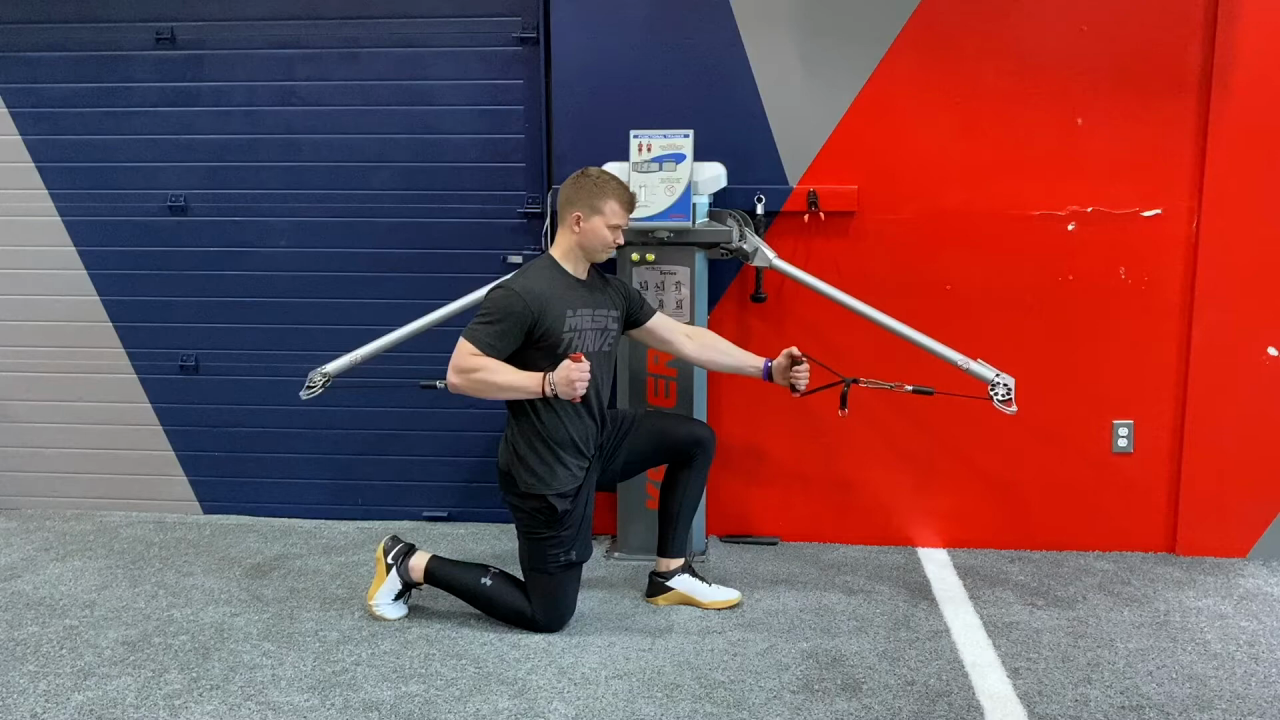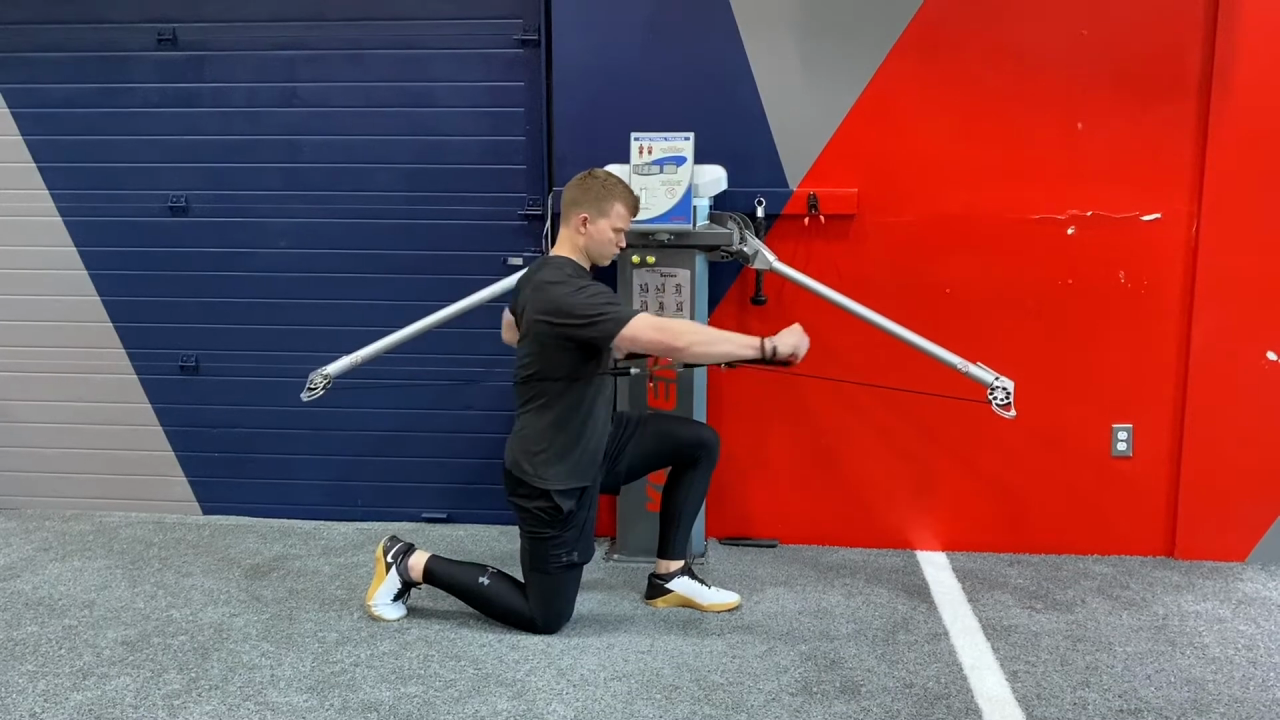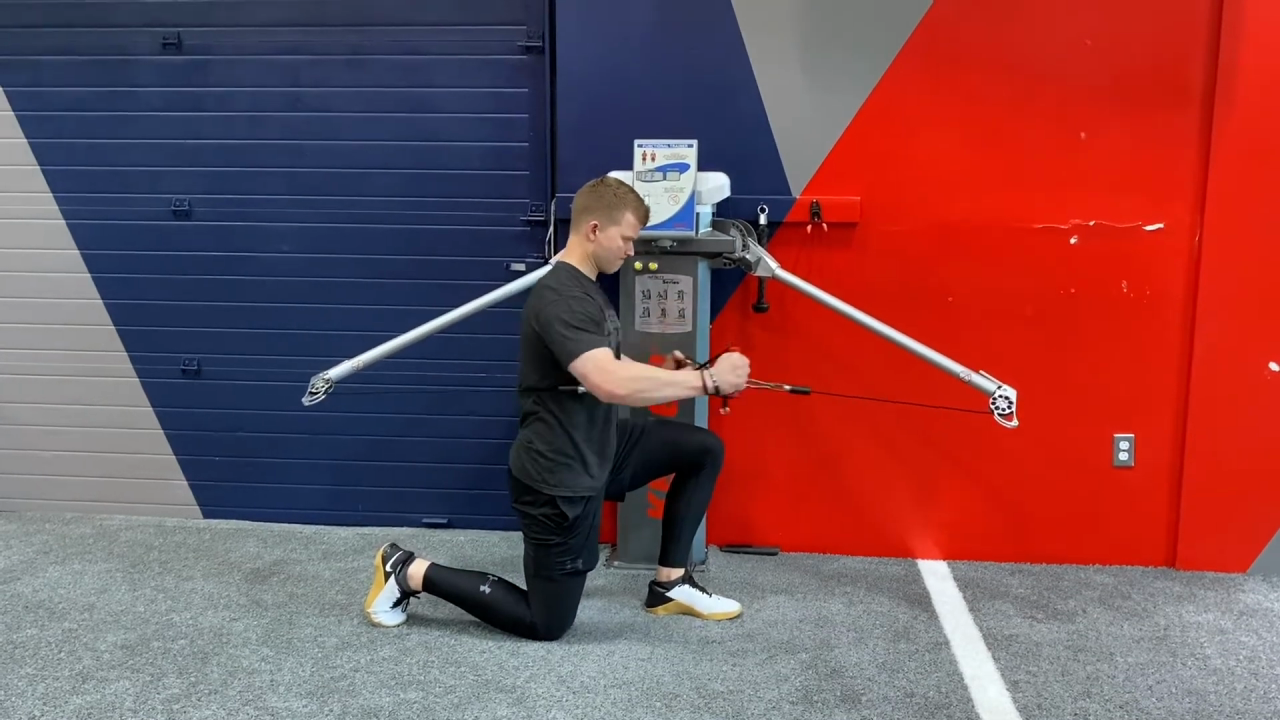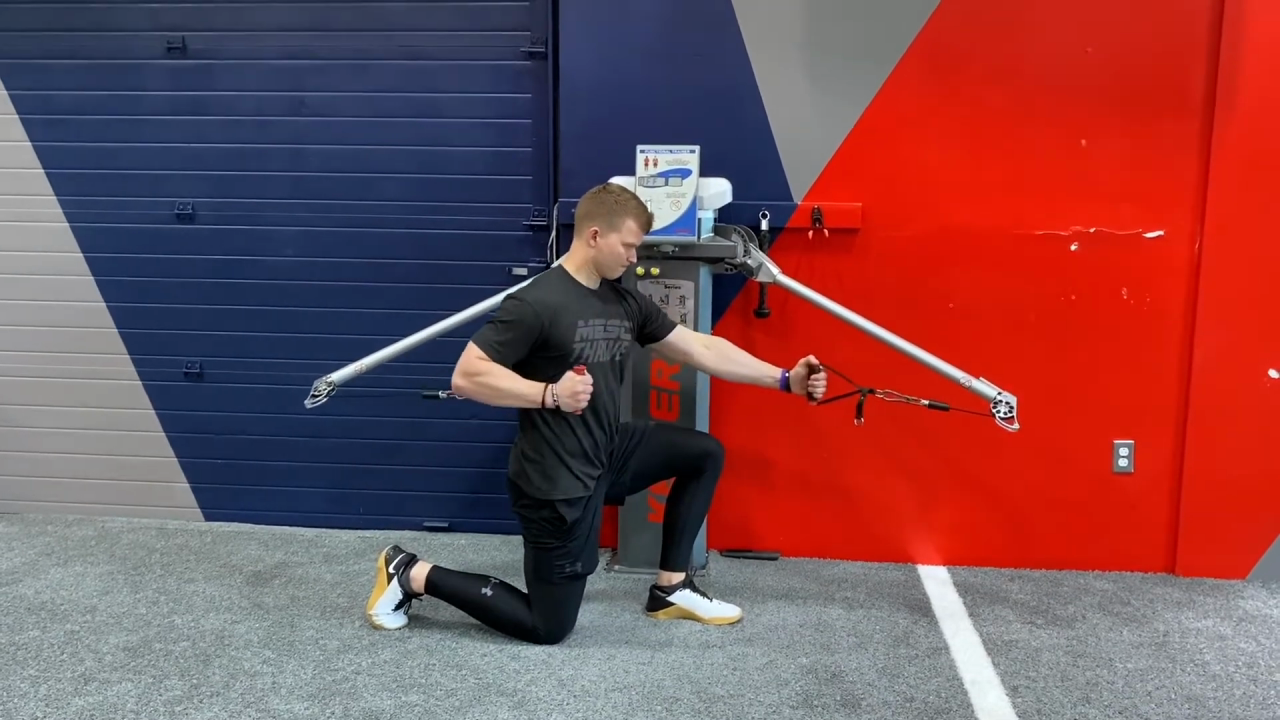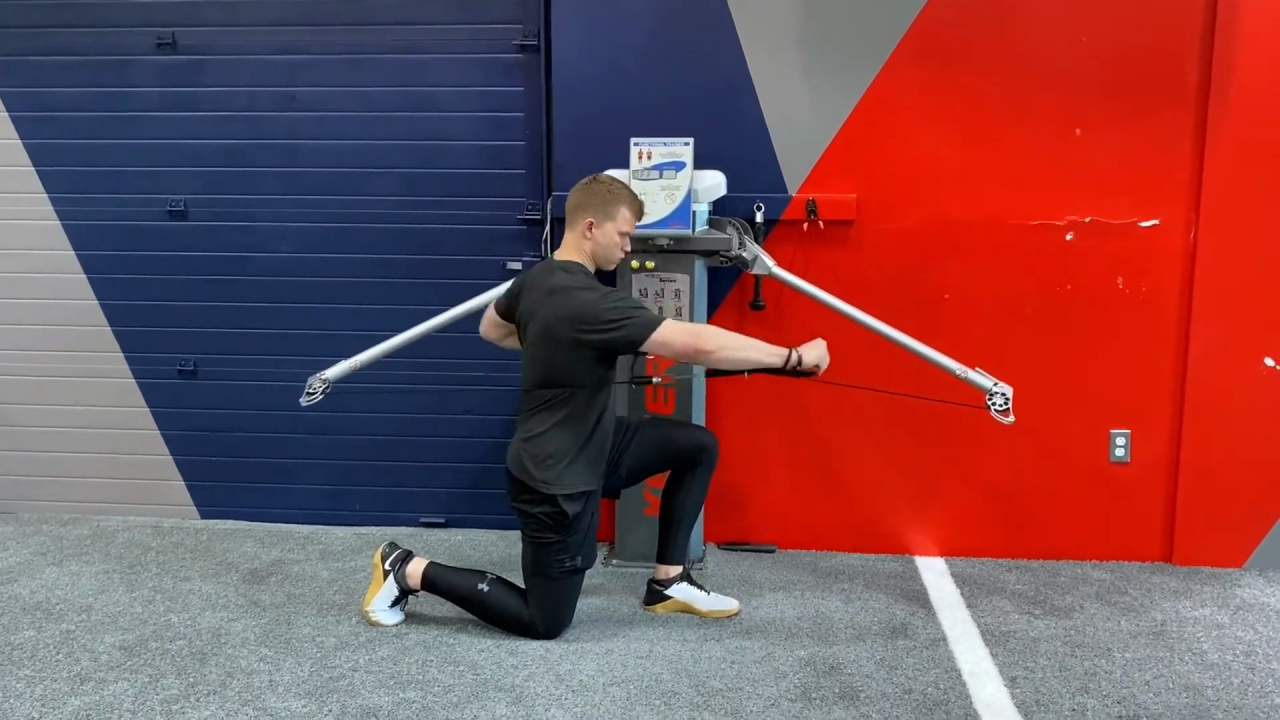
dt=1s
person 1, frame 1
left shoulder: (611, 291)
right shoulder: (522, 294)
left elbow: (683, 339)
right elbow: (461, 372)
left wrist: (768, 369)
right wrist: (548, 383)
left hip: (595, 441)
right hip: (545, 471)
left knee: (695, 439)
right knee: (549, 615)
left ankle: (669, 574)
right ankle: (411, 564)
person 1, frame 2
left shoulder: (544, 274)
right shoulder: (568, 295)
left elbow: (511, 331)
right elbow: (667, 339)
right wrist: (767, 346)
right hip: (550, 473)
left knee: (699, 443)
right knee: (545, 616)
left ankle: (668, 577)
right ankle: (411, 564)
person 1, frame 3
left shoulder: (586, 286)
right shoulder: (561, 299)
right elbow: (612, 384)
left wrist: (668, 372)
right wrist: (705, 380)
left hip: (600, 449)
right hip: (558, 476)
left knee: (703, 450)
right knee: (547, 623)
left ankle: (669, 584)
right ankle: (409, 572)
person 1, frame 4
left shoulder: (626, 302)
right shoulder: (537, 304)
left elbow: (700, 349)
right elbow: (466, 376)
left wrist: (784, 379)
right wrist: (550, 395)
left hip: (606, 451)
right hip: (554, 482)
left knee: (704, 453)
right knee: (549, 627)
left ankle: (670, 588)
right ankle: (414, 575)
person 1, frame 5
left shoulder: (537, 279)
right shoulder: (586, 302)
left elbow: (492, 329)
right elbow: (695, 345)
right wrist: (794, 356)
right hip: (554, 477)
left knee: (699, 446)
right knee: (545, 622)
left ankle: (668, 583)
right ankle: (411, 570)
